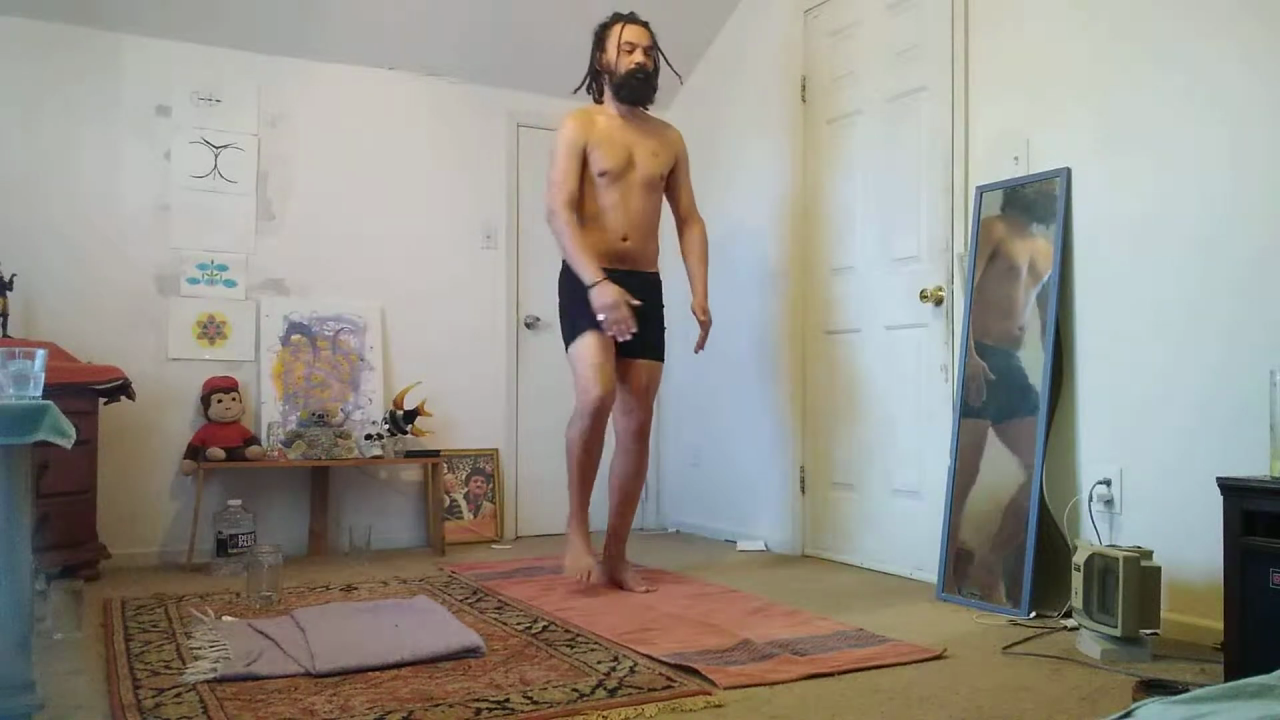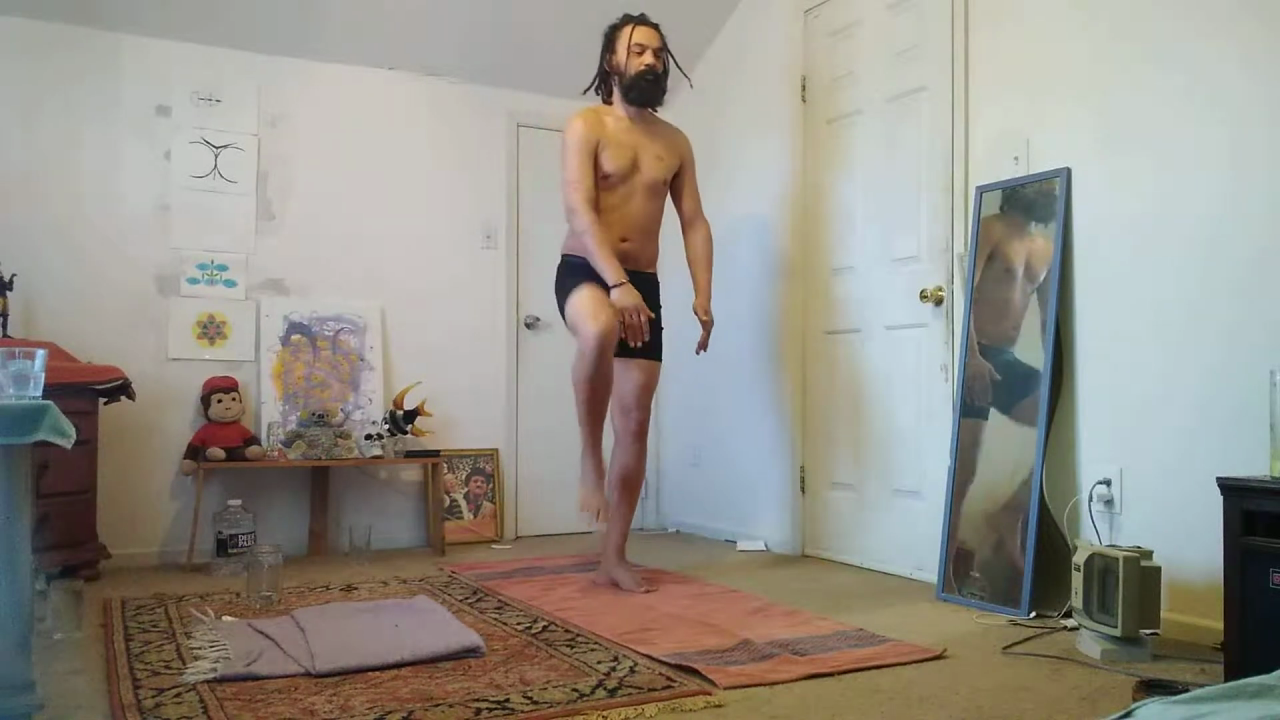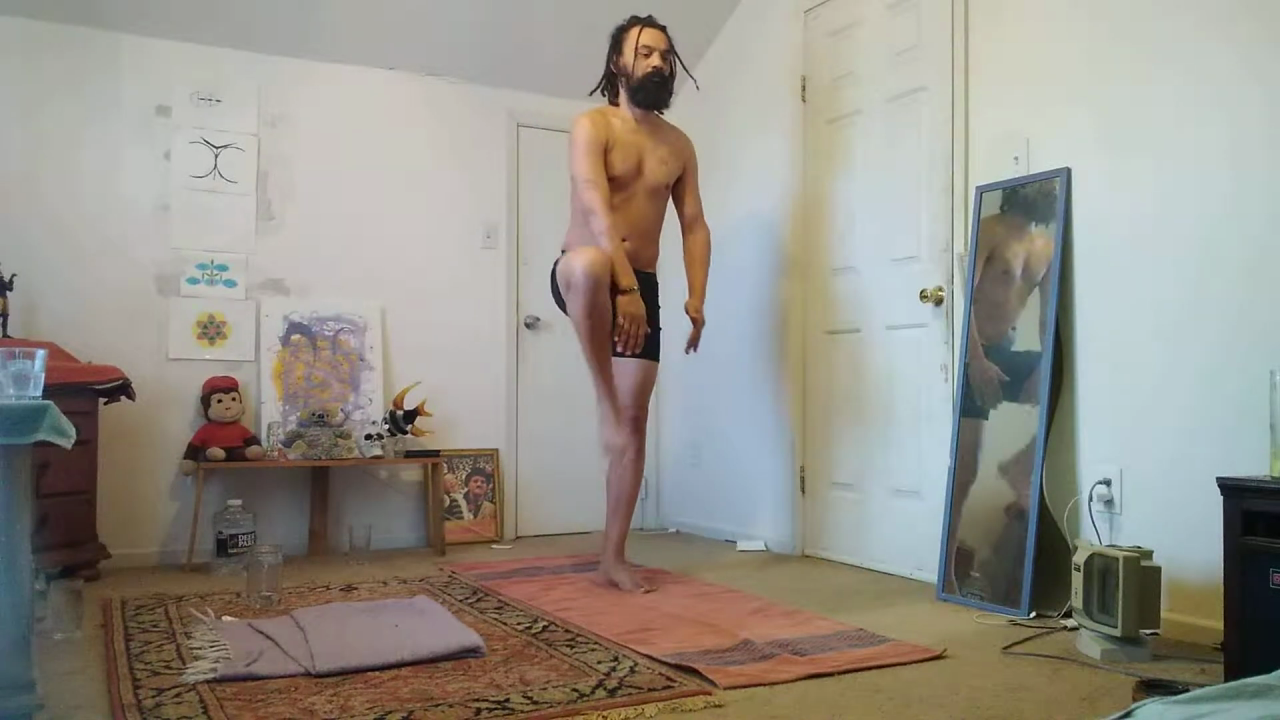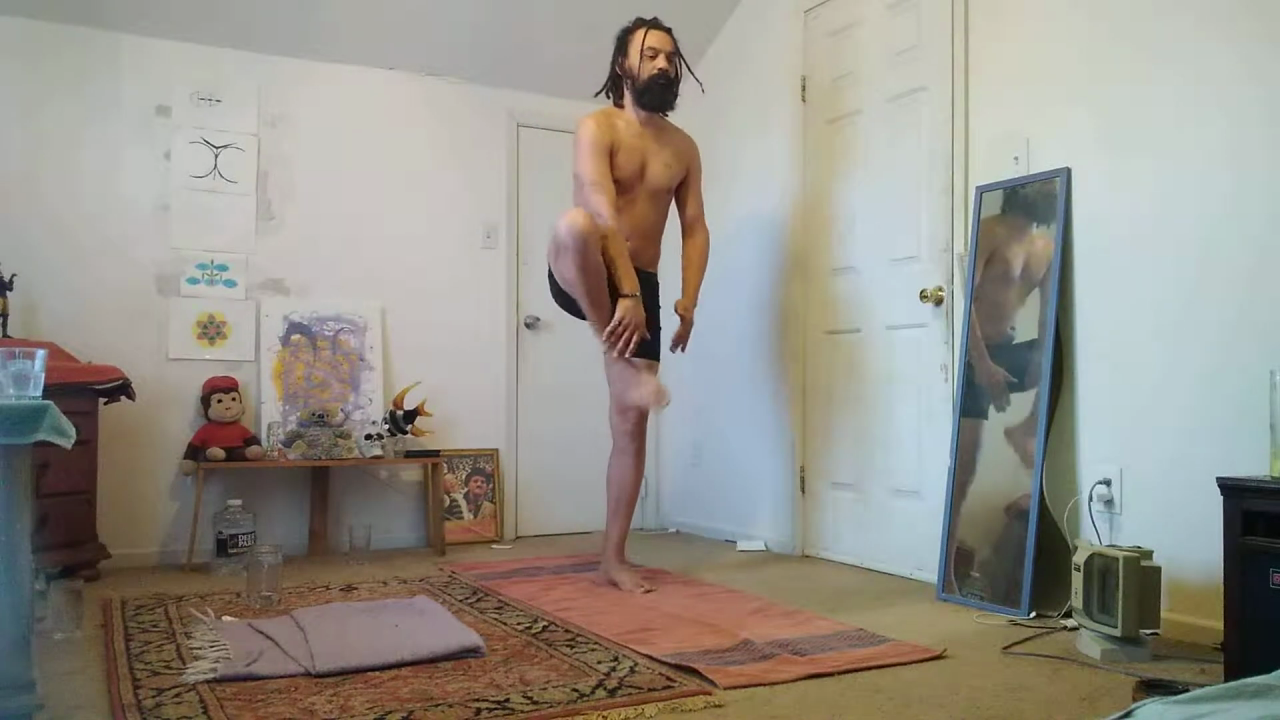
dt=0.2s
person 1, frame 1
left shoulder: (669, 139)
right shoulder: (578, 127)
left elbow: (689, 221)
right elbow: (560, 213)
left wrist: (699, 294)
right wrist: (599, 284)
left hip: (644, 287)
right hip: (588, 284)
left knee: (636, 424)
right knee: (596, 396)
left ankle: (614, 555)
right ankle: (578, 527)
person 1, frame 2
left shoulder: (675, 142)
right shoulder: (586, 126)
left elbow: (694, 222)
right elbow: (579, 211)
left wrist: (702, 296)
right wrist: (617, 287)
left hip: (643, 285)
right hip: (584, 274)
left knee: (636, 422)
right knee: (599, 328)
left ankle: (613, 558)
right ankle: (590, 459)
person 1, frame 3
left shoulder: (679, 145)
right shoulder: (592, 127)
left elbow: (694, 225)
right elbow: (596, 212)
left wrist: (696, 297)
right wrist: (623, 289)
left hip: (641, 287)
right hip: (588, 283)
left knee: (639, 424)
right knee: (587, 261)
left ankle: (613, 558)
right ankle: (608, 405)
person 1, frame 4
left shoulder: (684, 147)
right shoulder: (597, 128)
left elbow: (695, 228)
right elbow: (604, 214)
left wrist: (688, 300)
right wrist: (627, 295)
left hip: (641, 287)
right hip: (584, 281)
left knee: (631, 423)
right knee: (572, 223)
left ankle: (614, 558)
right ankle: (632, 370)
person 2, frame 1
left shoulder: (1047, 251)
right shoulder: (991, 229)
left elbow: (1048, 319)
right wrist: (968, 355)
left hip: (1010, 364)
right hip: (977, 359)
right knee: (963, 474)
left ankle: (990, 573)
right ankle: (945, 578)
person 2, frame 2
left shoulder: (1046, 248)
right shoulder: (989, 230)
left elbow: (1048, 317)
right wrist: (972, 356)
left hip: (1007, 361)
right hip: (974, 359)
right knee: (962, 470)
right ankle: (945, 575)
person 2, frame 3
left shoulder: (1047, 247)
right shoulder: (988, 230)
left elbow: (1050, 314)
right wrist: (976, 359)
left hip: (1006, 355)
right hip: (973, 357)
right knee: (963, 469)
left ankle: (1023, 464)
right ankle: (945, 575)
person 2, frame 4
left shoulder: (1048, 248)
right shoulder: (989, 231)
left elbow: (1050, 315)
right elbow: (963, 297)
right wrist: (981, 363)
left hip: (1004, 351)
right hip: (972, 356)
right knee: (963, 468)
left ankle: (1028, 426)
right ankle: (945, 574)
